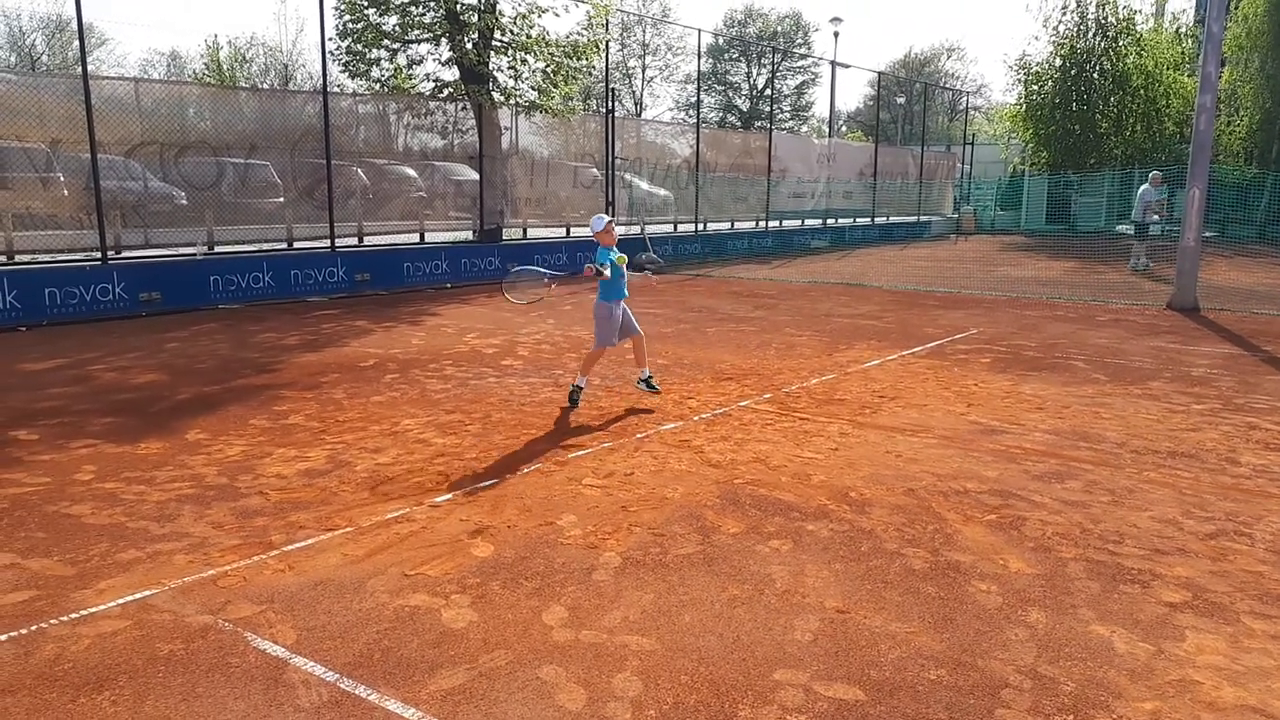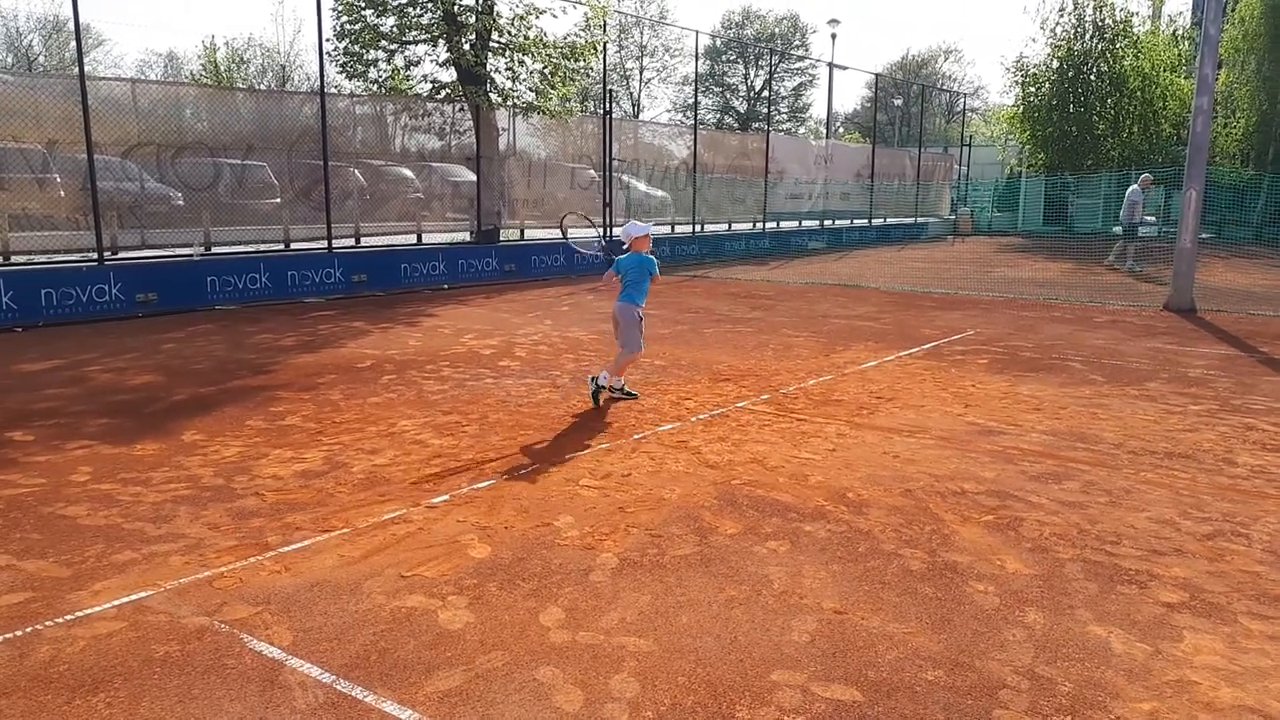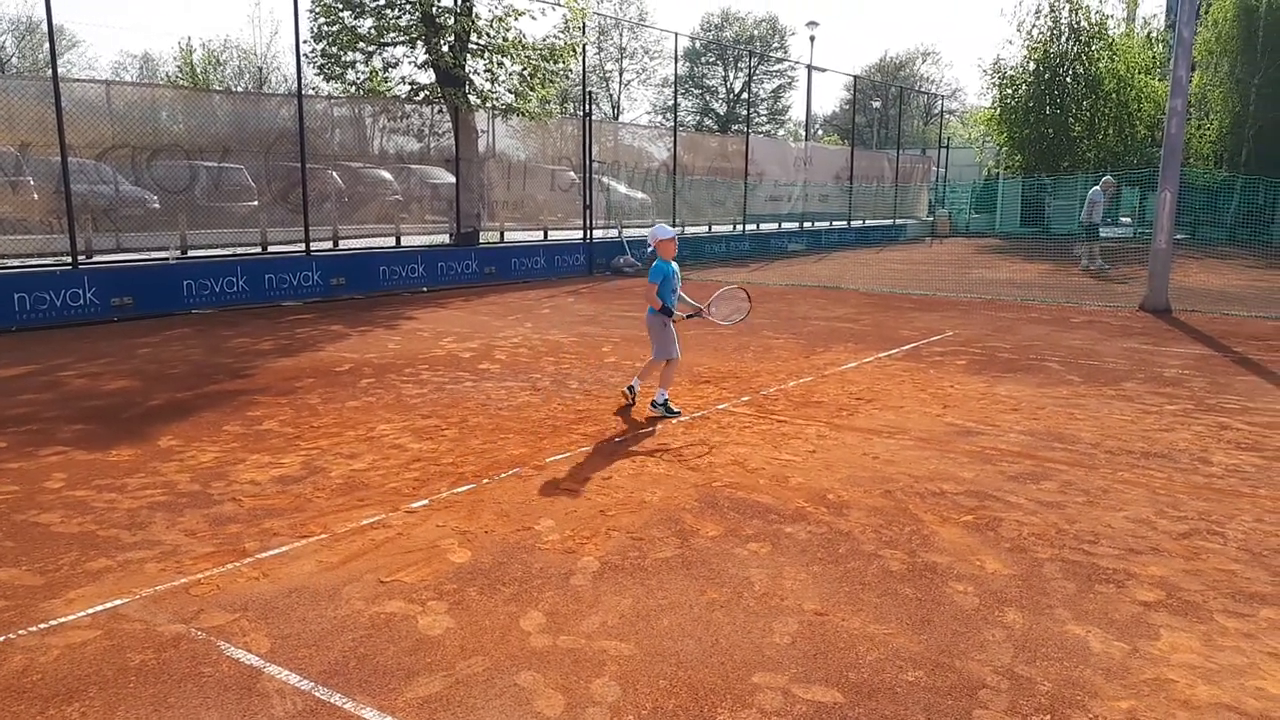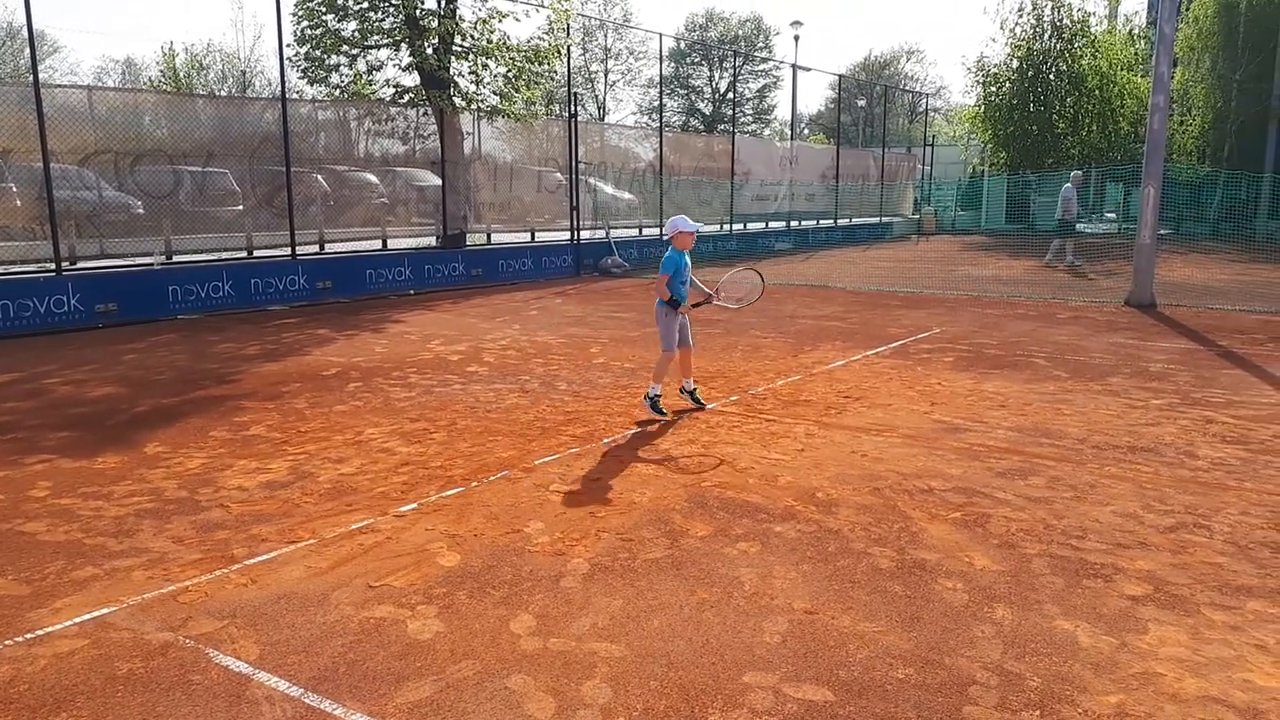
dt=0.5s
person 1, frame 1
left shoulder: (612, 250)
right shoulder: (603, 253)
right elbow: (607, 274)
right wrist: (597, 271)
left hip: (618, 304)
right hip: (606, 307)
left knee: (638, 337)
right knee: (599, 349)
left ankle: (644, 378)
right ankle: (578, 386)
person 1, frame 2
left shoulder: (621, 260)
right shoulder: (648, 261)
left elbow: (605, 280)
right elbow: (655, 281)
left hip: (620, 306)
right hip: (631, 309)
left knee: (627, 350)
right knee: (633, 352)
left ankle: (617, 386)
right ankle: (600, 380)
person 1, frame 3
left shoulder: (673, 265)
right shoulder: (659, 267)
left elbow: (676, 293)
right elbow: (650, 295)
left wrist: (694, 305)
right wrist: (670, 313)
left hip: (663, 318)
right hip: (659, 318)
left knee: (660, 358)
right knee: (672, 359)
left ankle: (633, 387)
right ankle: (659, 401)
person 1, frame 4
left shoulder: (684, 255)
right shoulder: (672, 259)
right elbow: (659, 287)
left wrist: (705, 291)
right wrist: (676, 305)
left hip: (679, 311)
right hip: (667, 310)
left knee: (686, 349)
right knee: (670, 353)
left ankle: (689, 389)
right ankle: (653, 396)
